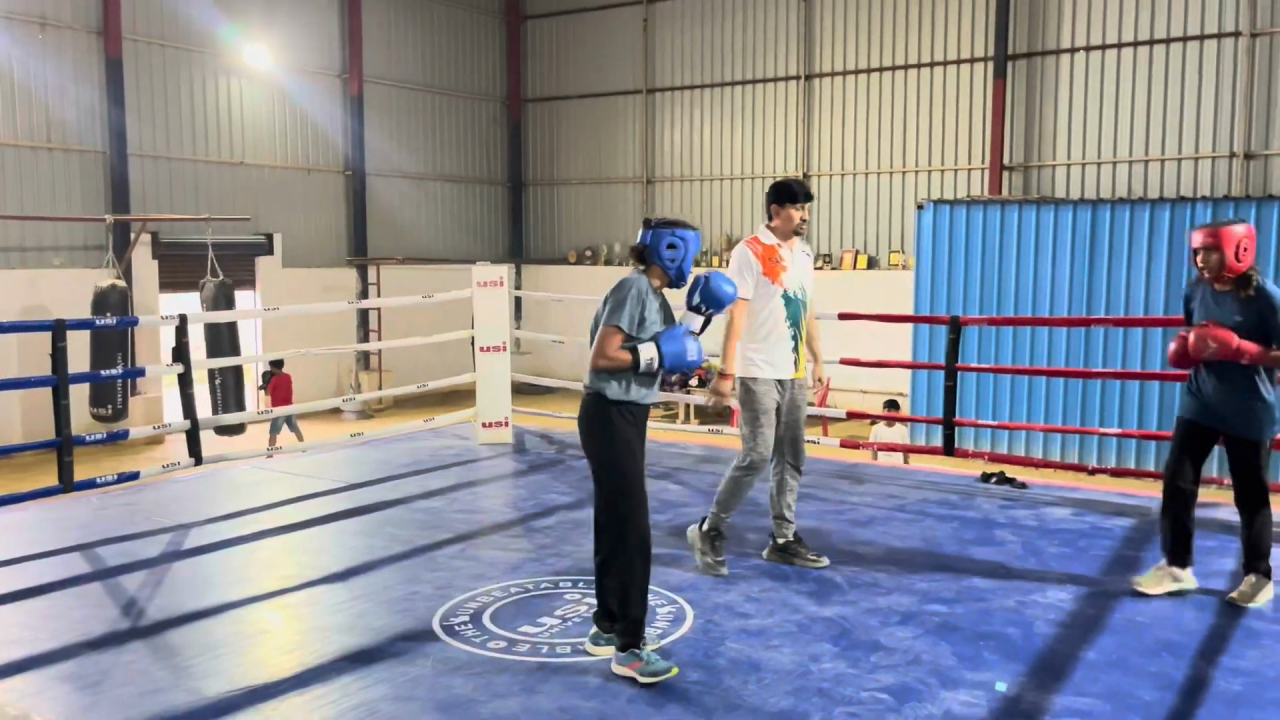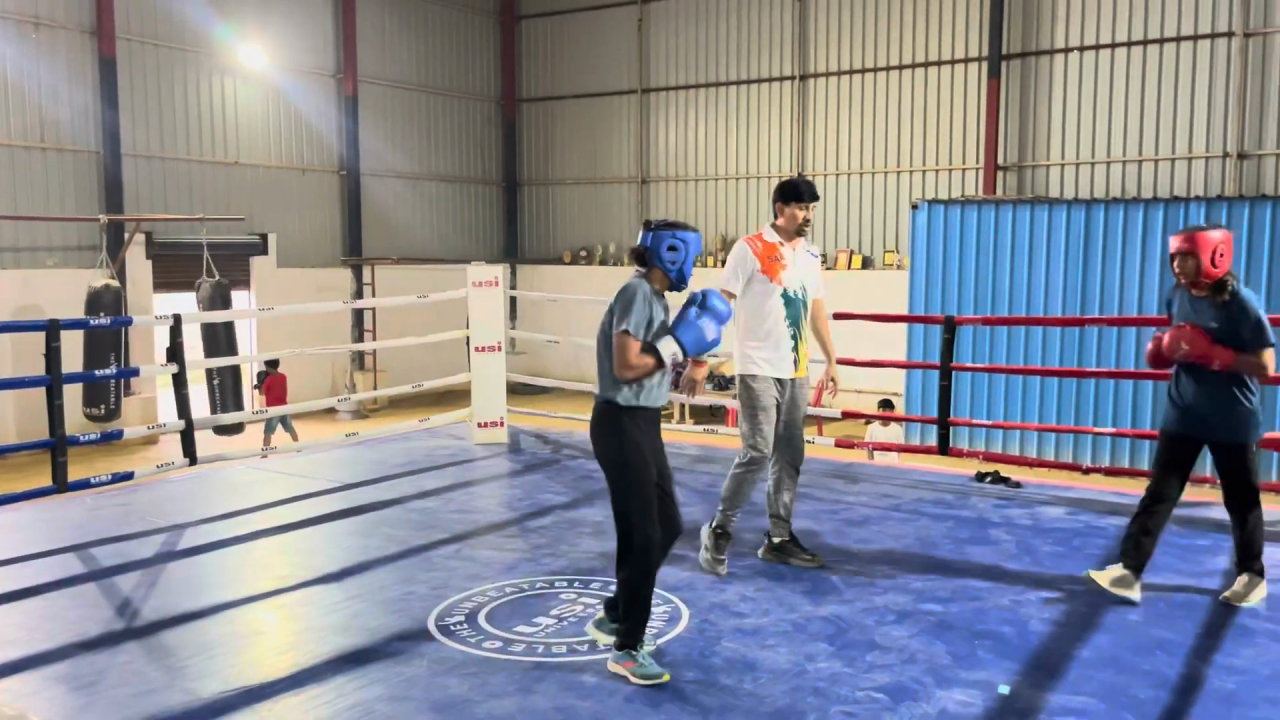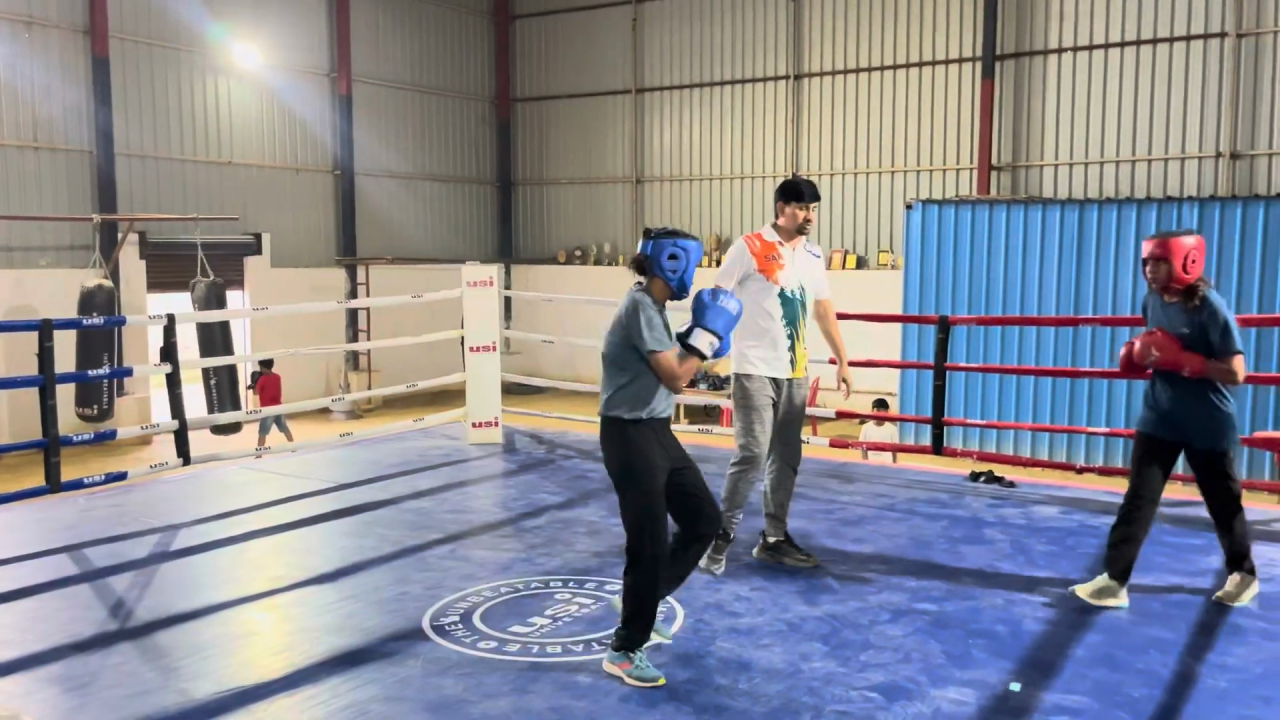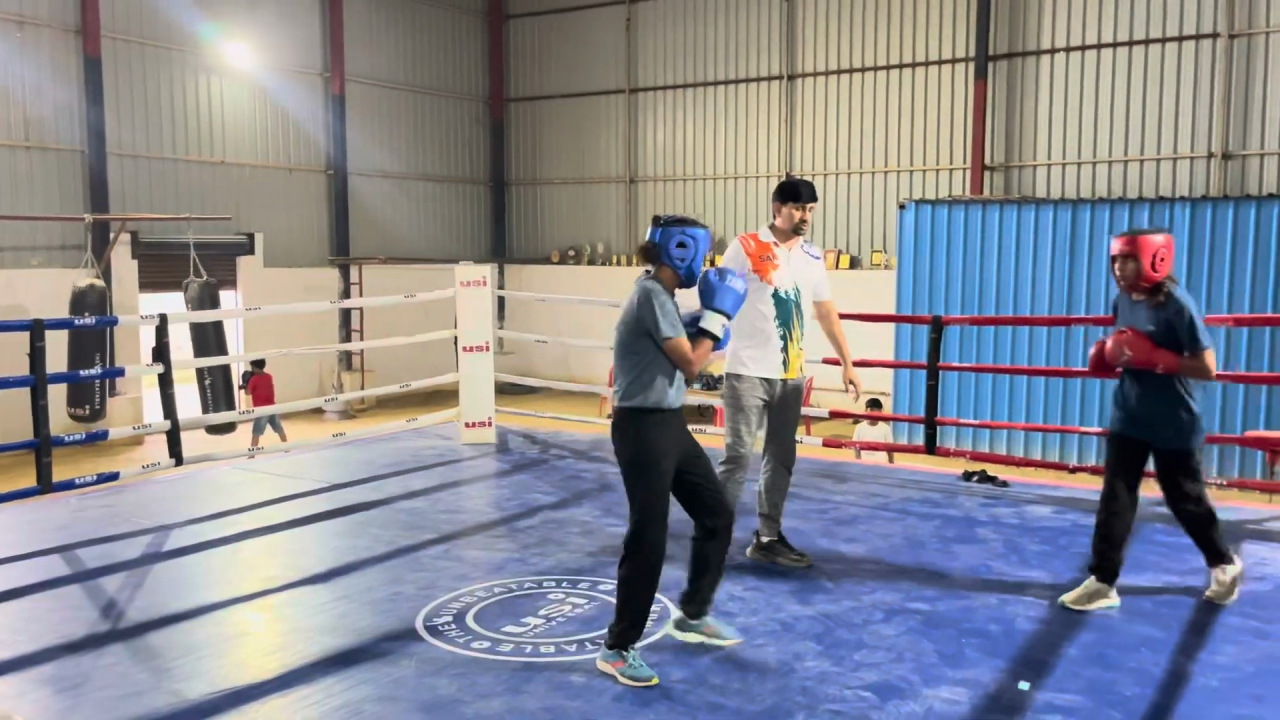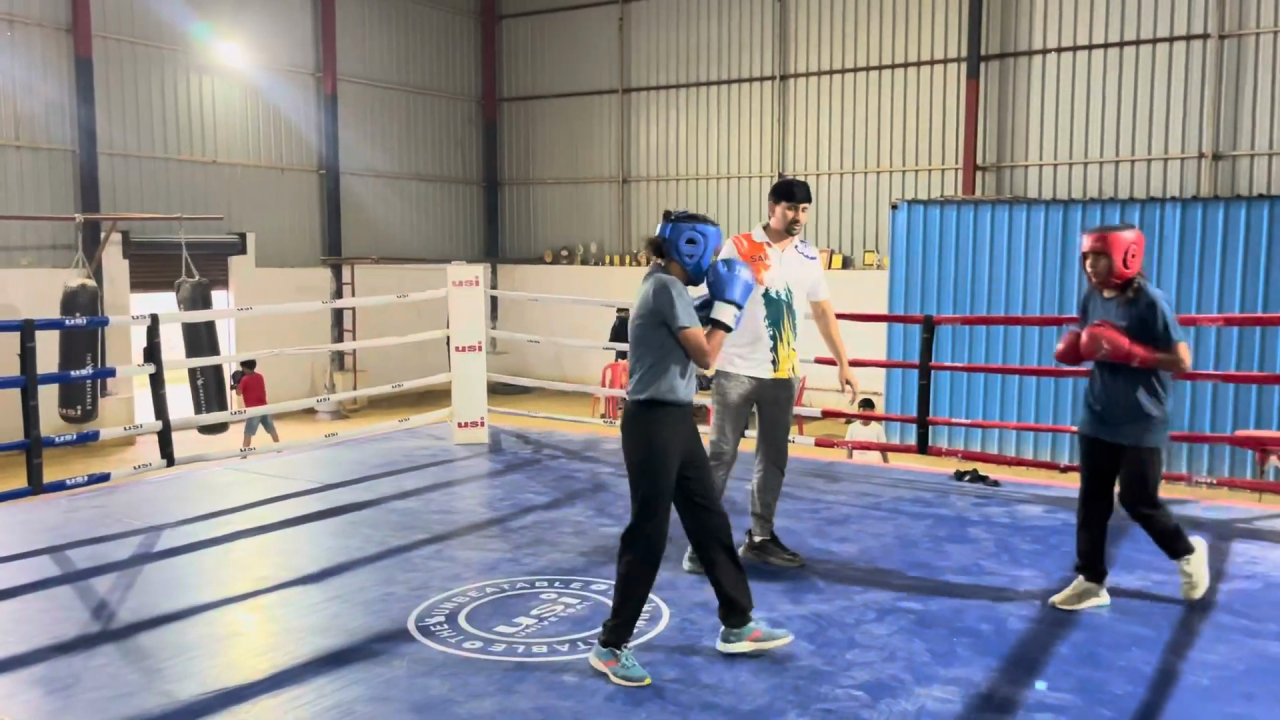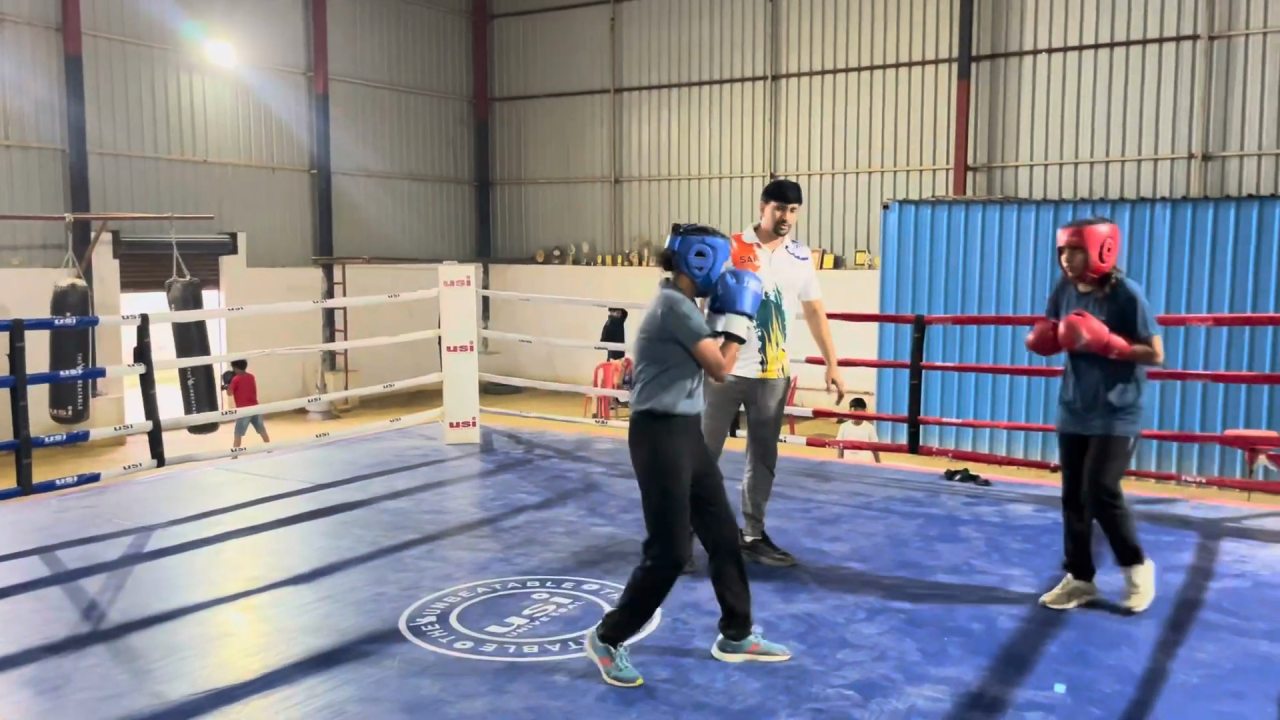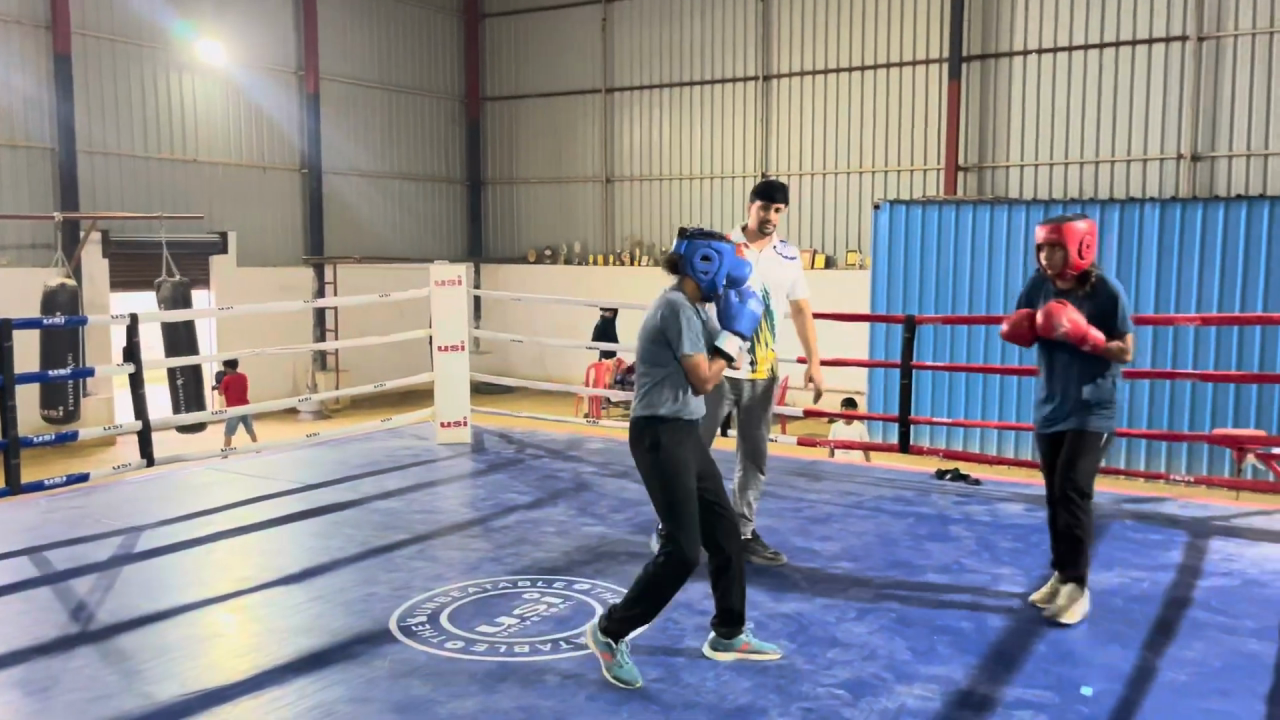
dt=0.1s
person 1, frame 1
left shoulder: (655, 296)
right shoulder: (632, 288)
left elbow: (676, 354)
right elbow: (602, 358)
left wrist: (701, 311)
right wrist: (658, 354)
left hip: (630, 418)
right hip: (609, 418)
left knee: (621, 528)
right knee: (630, 532)
left ankle: (608, 627)
right ankle: (629, 649)
person 1, frame 2
left shoulder: (655, 299)
right shoulder: (636, 295)
left elbow: (664, 363)
right elbow: (625, 367)
left wrist: (697, 327)
right wrist: (680, 342)
left hip: (644, 424)
right hip: (622, 426)
left knee: (666, 527)
right knee: (643, 535)
left ankle: (614, 617)
right ankle: (627, 648)
person 1, frame 3
left shoulder: (655, 307)
right shoulder: (640, 309)
left elbow: (674, 369)
right elbow: (676, 377)
left wrist: (705, 332)
right wrist: (709, 330)
left hip: (655, 433)
right hip: (629, 436)
left knee: (705, 519)
right knee: (651, 544)
left ankle: (640, 615)
right ankle: (624, 650)
person 1, frame 4
left shoulder: (659, 295)
right shoulder: (652, 295)
right elbow: (690, 364)
left wrist: (706, 320)
right wrist: (718, 314)
left hip: (668, 423)
right hip: (641, 427)
left knee: (717, 512)
right knee: (650, 539)
left ankle: (694, 613)
right ankle: (618, 648)
person 1, frame 5
left shoulder: (666, 285)
right shoulder: (667, 288)
left elbow: (690, 345)
right elbow: (705, 355)
left wrist: (716, 306)
right wrist: (728, 304)
left hip: (677, 419)
right hip: (652, 421)
left knee: (712, 525)
right knee: (648, 535)
left ankle: (737, 625)
right ankle: (611, 646)
person 1, frame 6
left shoulder: (680, 302)
right shoulder: (675, 305)
left elbow: (710, 351)
right elbow: (718, 365)
left wrist: (726, 309)
right wrist: (739, 313)
left hip: (685, 431)
right hip: (659, 433)
left knee: (724, 534)
right knee: (671, 549)
left ankle: (736, 636)
right ankle: (608, 638)
person 1, frame 7
left shoulder: (691, 307)
right shoulder: (676, 308)
left elbow: (706, 358)
right elbow: (704, 381)
left wrist: (728, 321)
right wrist: (736, 332)
left hip: (686, 434)
right hip: (661, 437)
left knee: (725, 534)
right knee: (683, 550)
left ankle: (728, 634)
right ankle: (611, 632)
person 2, frame 1
left shoulder: (803, 253)
right shoulder: (749, 252)
right elbow: (735, 315)
left wrist: (817, 361)
right wrist: (726, 372)
left hip: (795, 373)
right hip: (758, 373)
left knee: (791, 458)
right knee: (756, 456)
left ankle: (783, 538)
right ankle: (710, 529)
person 2, frame 2
left shoulder: (810, 254)
right shoulder: (750, 249)
left elbow: (816, 309)
left wrist: (830, 360)
left hip: (796, 372)
right hip: (756, 370)
left knee: (789, 458)
right knee: (755, 454)
left ankle: (779, 536)
right ankle: (720, 529)
person 2, frame 3
left shoulder: (813, 254)
right shoulder: (748, 248)
left elbow: (824, 311)
left wrist: (842, 361)
left hip: (795, 372)
right hip: (754, 369)
left knee: (787, 457)
right knee: (752, 452)
left ankle: (773, 537)
right ankle: (724, 531)
person 2, frame 4
left shoulder: (811, 256)
right shoulder: (745, 247)
left elbow: (826, 312)
left wrist: (847, 364)
left hip: (789, 373)
right hip: (746, 369)
left knee: (781, 458)
right knee: (739, 454)
left ankle: (768, 537)
person 2, frame 5
left shoulder: (808, 256)
right shoulder: (739, 247)
left elbow: (823, 312)
left wrist: (843, 363)
left hip: (781, 373)
right hip: (737, 369)
left knee: (774, 457)
right knee: (722, 452)
left ankle: (761, 536)
person 2, frame 6
left shoulder: (800, 257)
right shoulder: (730, 249)
left elbow: (814, 313)
left wrist: (832, 365)
left hip: (772, 373)
right hip: (727, 368)
left knee: (763, 457)
right knee: (706, 451)
left ankle: (752, 536)
person 2, frame 7
left shoulder: (789, 257)
left elbow: (802, 312)
left wrist: (813, 363)
left hip: (762, 373)
left knee: (755, 457)
left ankle: (743, 534)
person 3, frame 1
right shoulder: (1196, 290)
left wrist: (1237, 349)
right wrist: (1183, 349)
right hip: (1199, 405)
right knee: (1177, 479)
right ankle: (1176, 565)
person 3, frame 2
left shoulder: (1240, 302)
right shoulder: (1177, 296)
left elbow: (1265, 365)
left wrist: (1211, 356)
right wrist: (1164, 351)
left hip: (1231, 420)
right hip: (1182, 414)
left knee: (1240, 498)
right knee: (1160, 490)
left ankle: (1252, 574)
right ankle: (1129, 571)
person 3, frame 3
left shoulder: (1210, 307)
right shoulder: (1152, 300)
left elbow: (1235, 372)
left wrist: (1181, 362)
right wrist: (1137, 356)
left hip: (1208, 425)
right hip: (1158, 418)
left knee: (1222, 502)
right knee: (1139, 495)
left ankle: (1243, 573)
right ankle: (1113, 580)
person 3, frame 4
left shoulder: (1177, 306)
right shoulder: (1122, 300)
left elbow: (1207, 368)
left wrist: (1152, 360)
right wrist: (1105, 357)
left hip: (1174, 424)
right hip: (1128, 419)
left knee: (1186, 501)
right knee: (1115, 498)
left ankle: (1225, 563)
right ankle: (1102, 581)
person 3, frame 5
left shoulder: (1150, 301)
right shoulder: (1091, 296)
left elbow: (1181, 362)
left wrist: (1128, 353)
right wrist: (1074, 347)
left hip: (1142, 421)
right hip: (1099, 418)
left knee: (1138, 502)
right knee: (1093, 498)
left ankle: (1188, 552)
right ankle: (1091, 580)
person 3, frame 6
left shoulder: (1127, 294)
right shoulder: (1064, 290)
left elbow: (1154, 354)
left wrist: (1106, 342)
right wrist: (1044, 338)
left hip: (1117, 414)
right hip: (1074, 411)
left knee: (1100, 492)
right knee: (1074, 496)
left ankle: (1136, 564)
right ankle: (1078, 576)
person 3, frame 7
left shoulder: (1106, 291)
right shoulder: (1038, 286)
left elbow: (1125, 351)
right elbow: (1024, 331)
left wrist: (1083, 334)
right wrist: (1016, 328)
left hip: (1093, 410)
right hip: (1051, 408)
left knee: (1072, 489)
right knee: (1055, 494)
left ankle: (1076, 585)
right ankle: (1064, 573)
